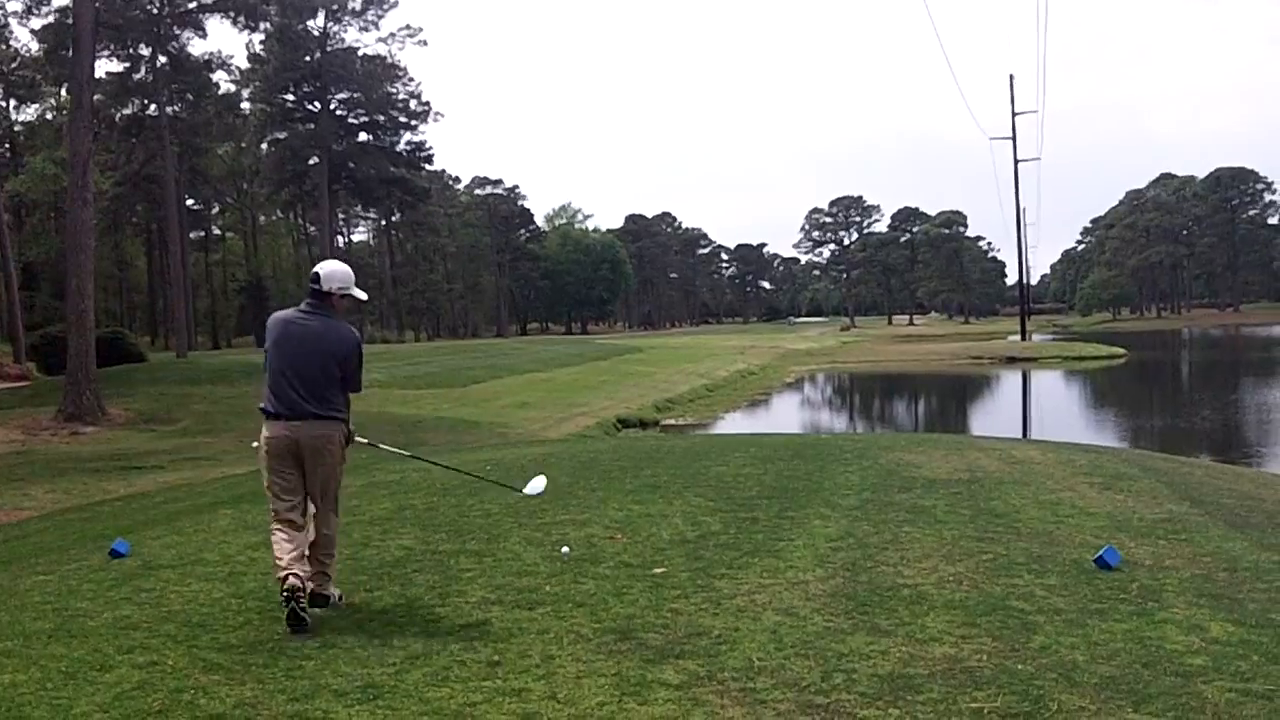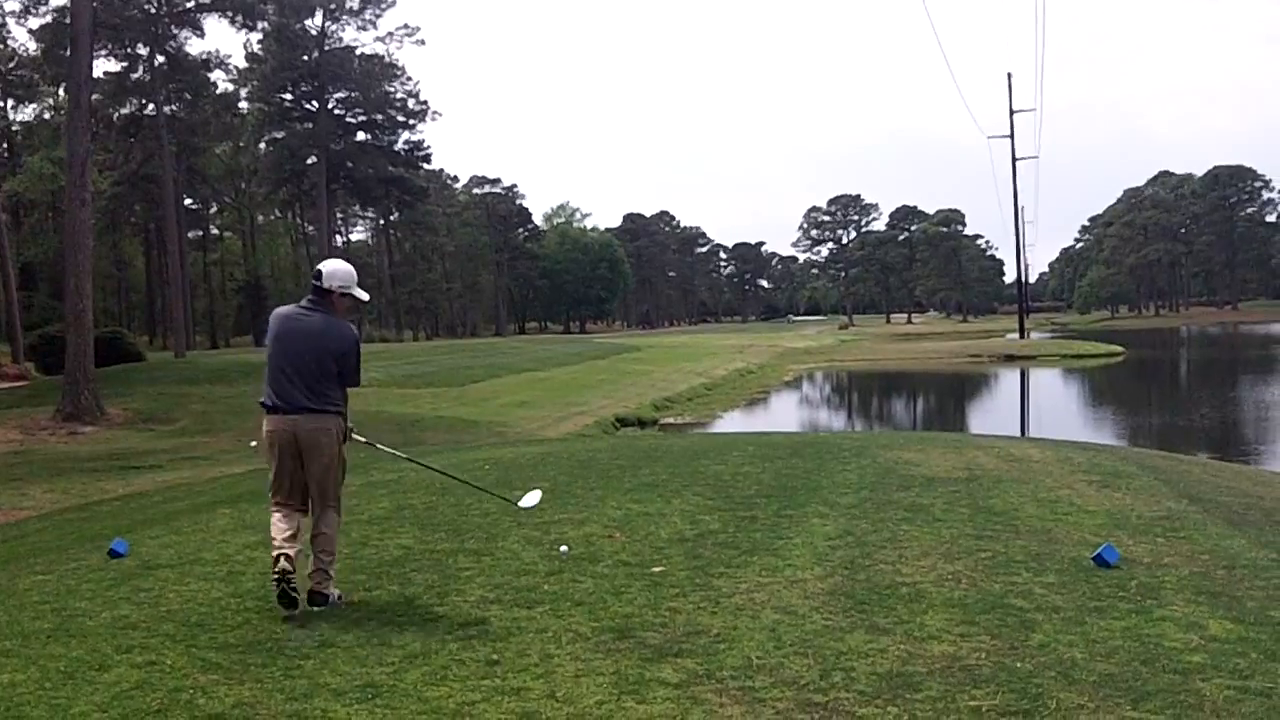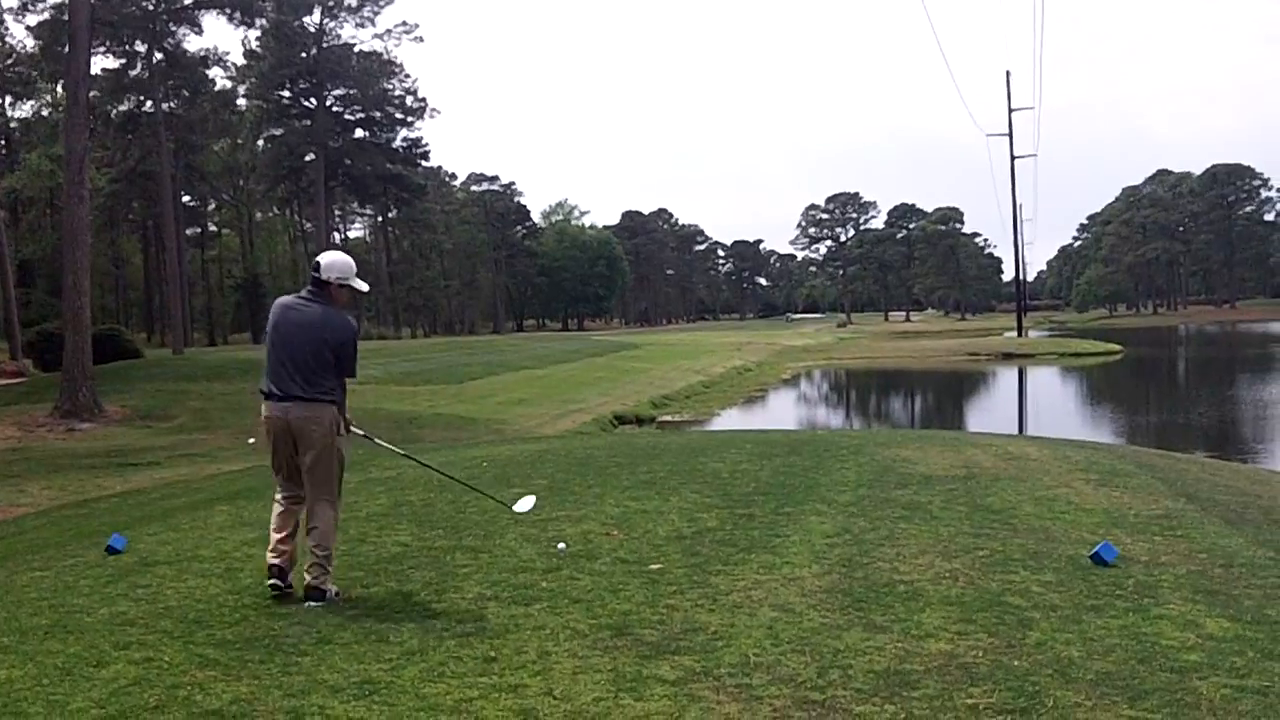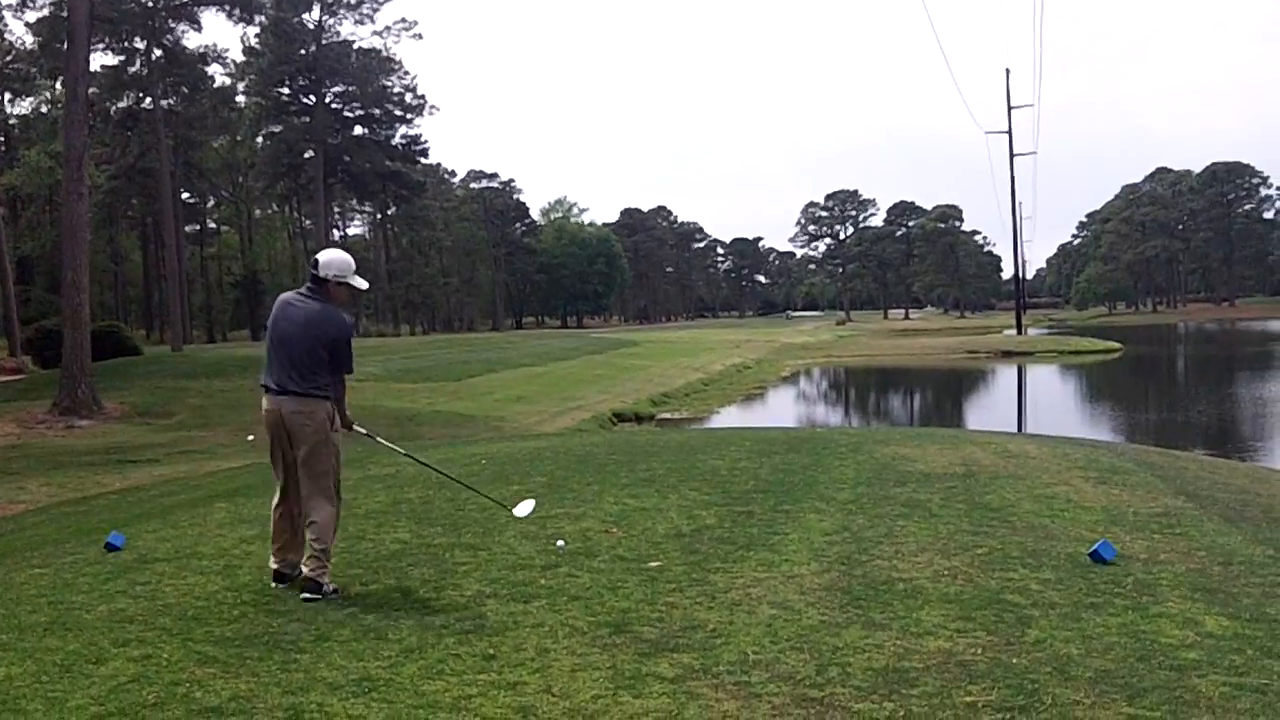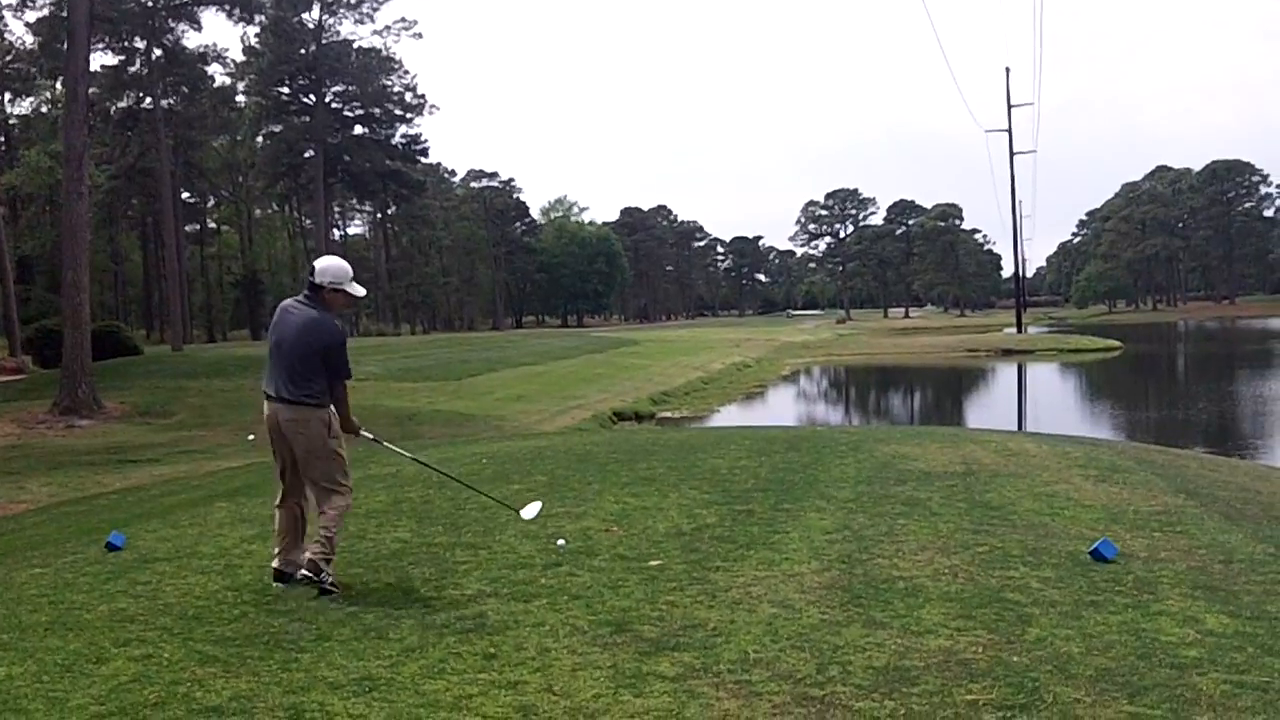
dt=0.1s
person 1, frame 1
left shoulder: (276, 323)
right shoulder: (346, 337)
right elbow: (346, 393)
right wrist: (342, 429)
left hip: (278, 430)
right hip: (324, 431)
left knee: (285, 517)
right knee: (325, 511)
left ankle: (294, 583)
right ankle: (321, 589)
person 1, frame 2
left shoulder: (278, 318)
right shoulder: (345, 334)
right elbow: (345, 387)
right wrist: (341, 424)
left hip: (278, 423)
right hip: (322, 425)
left knee: (285, 503)
right knee: (326, 508)
left ankle: (284, 565)
right ankle: (320, 586)
person 1, frame 3
left shoulder: (279, 308)
right shoulder: (342, 325)
right elbow: (341, 379)
right wrist: (341, 418)
left hip: (275, 410)
right hip: (317, 414)
left knee: (287, 493)
right knee: (323, 500)
left ankle: (278, 567)
right ankle: (318, 583)
person 1, frame 4
left shoulder: (281, 304)
right shoulder: (337, 322)
right elbow: (338, 375)
right wrist: (342, 415)
left hip: (275, 404)
right hip: (312, 410)
left knee: (287, 489)
right knee: (321, 495)
left ankle: (283, 567)
right ankle: (315, 576)
person 1, frame 5
left shoulder: (284, 310)
right shoulder: (330, 329)
right elbow: (338, 384)
right wrist: (346, 421)
left hip: (275, 410)
right hip: (309, 416)
left knee: (290, 492)
right knee: (335, 492)
left ankle: (285, 566)
right ankle: (316, 563)
